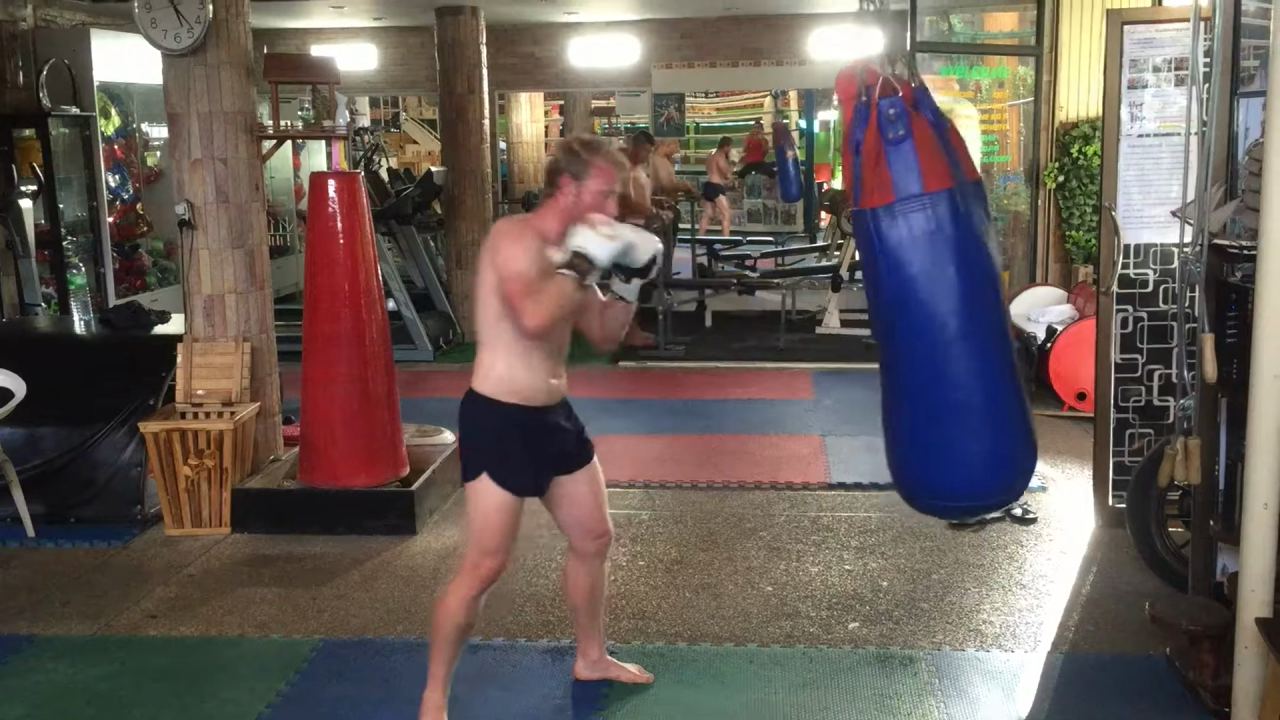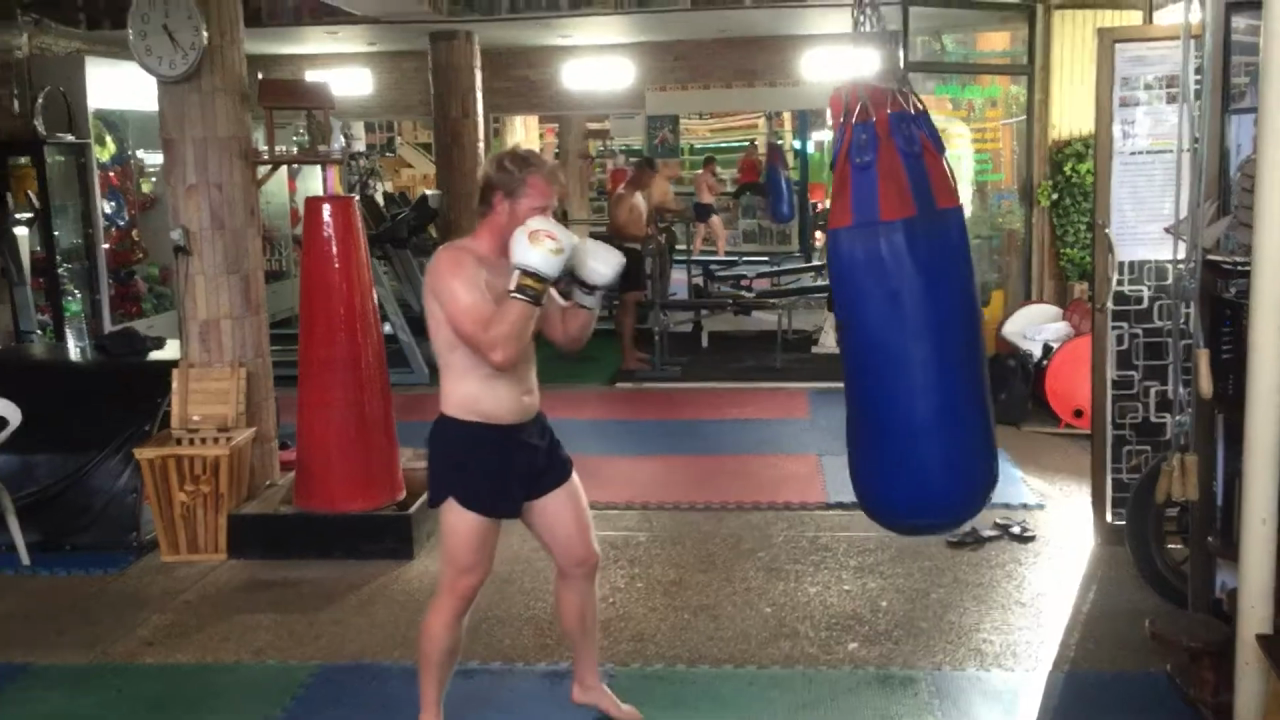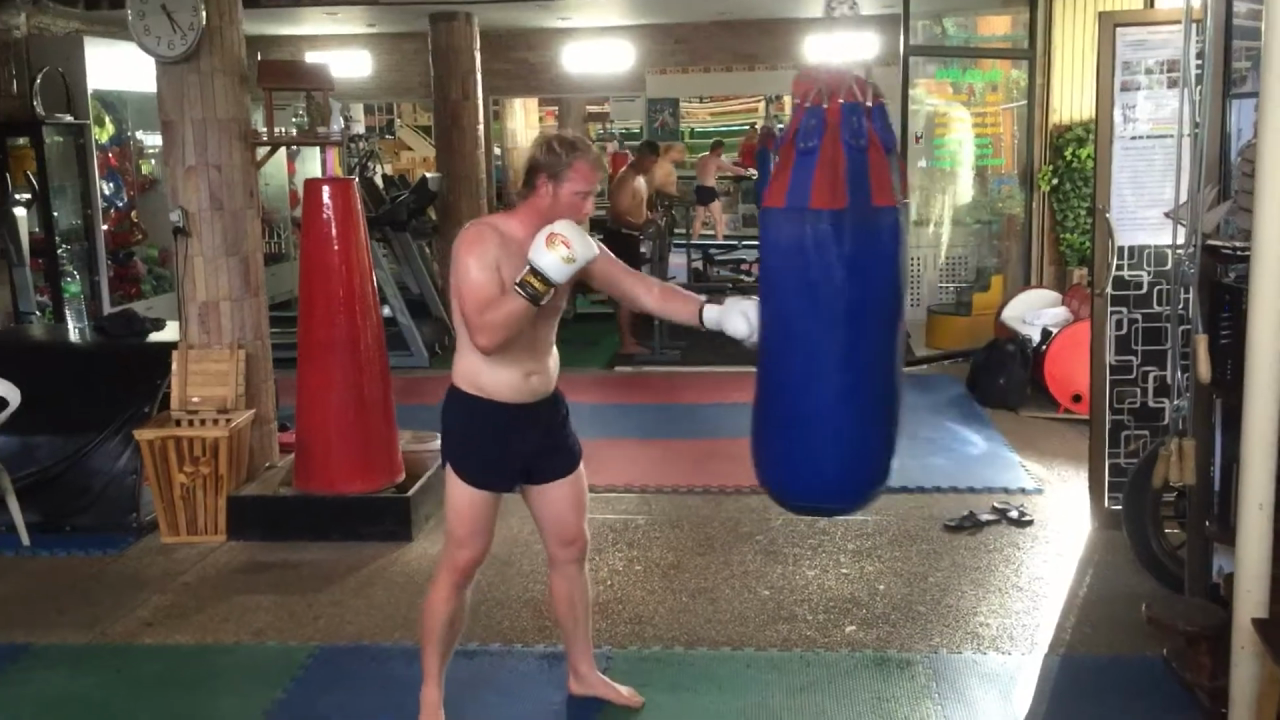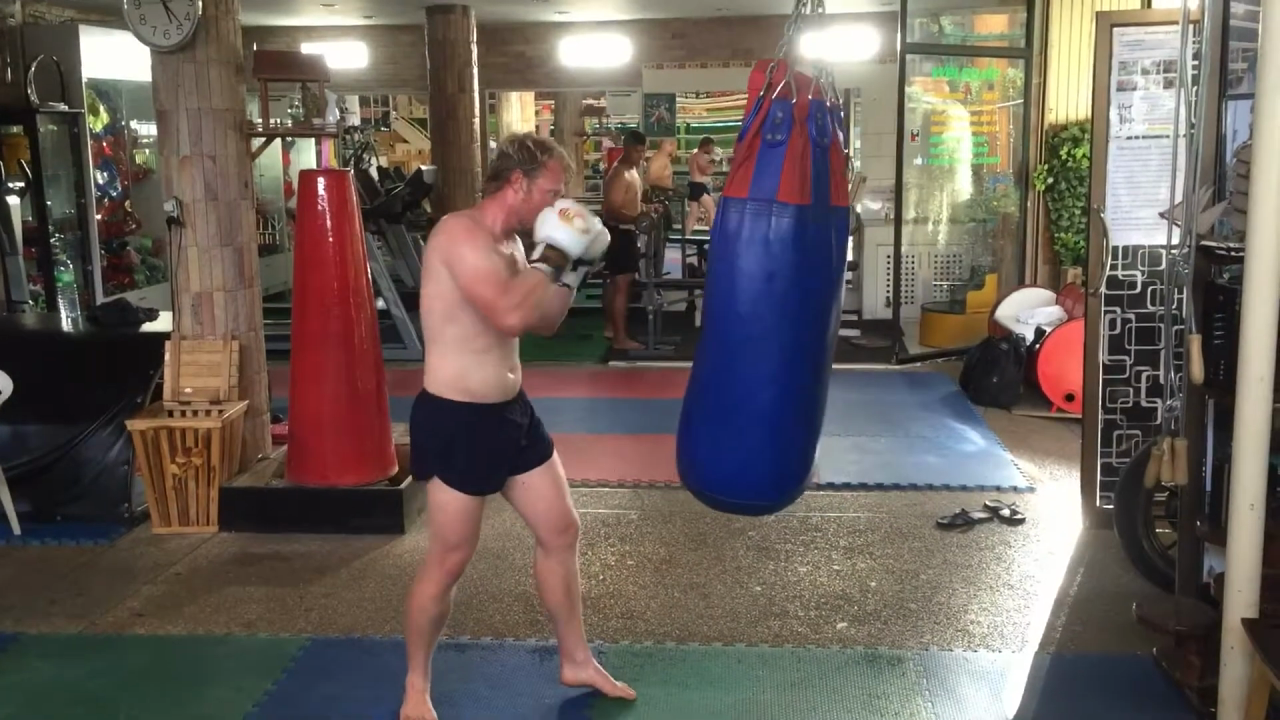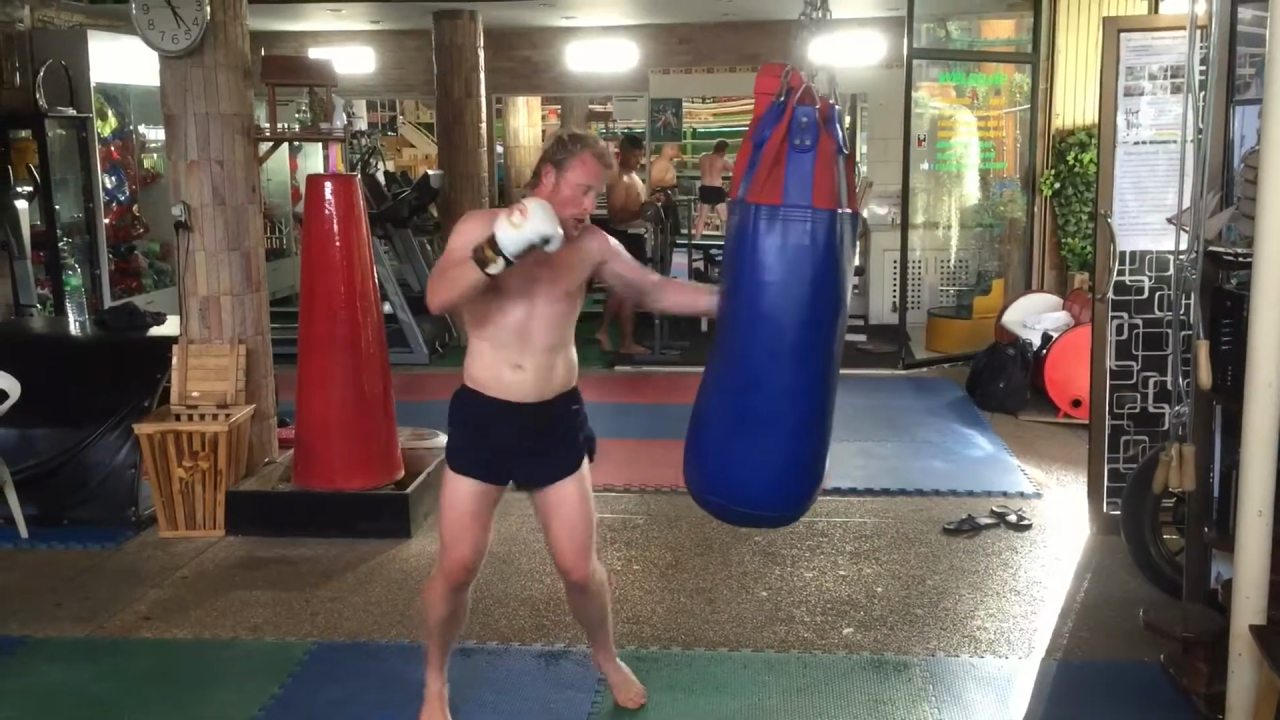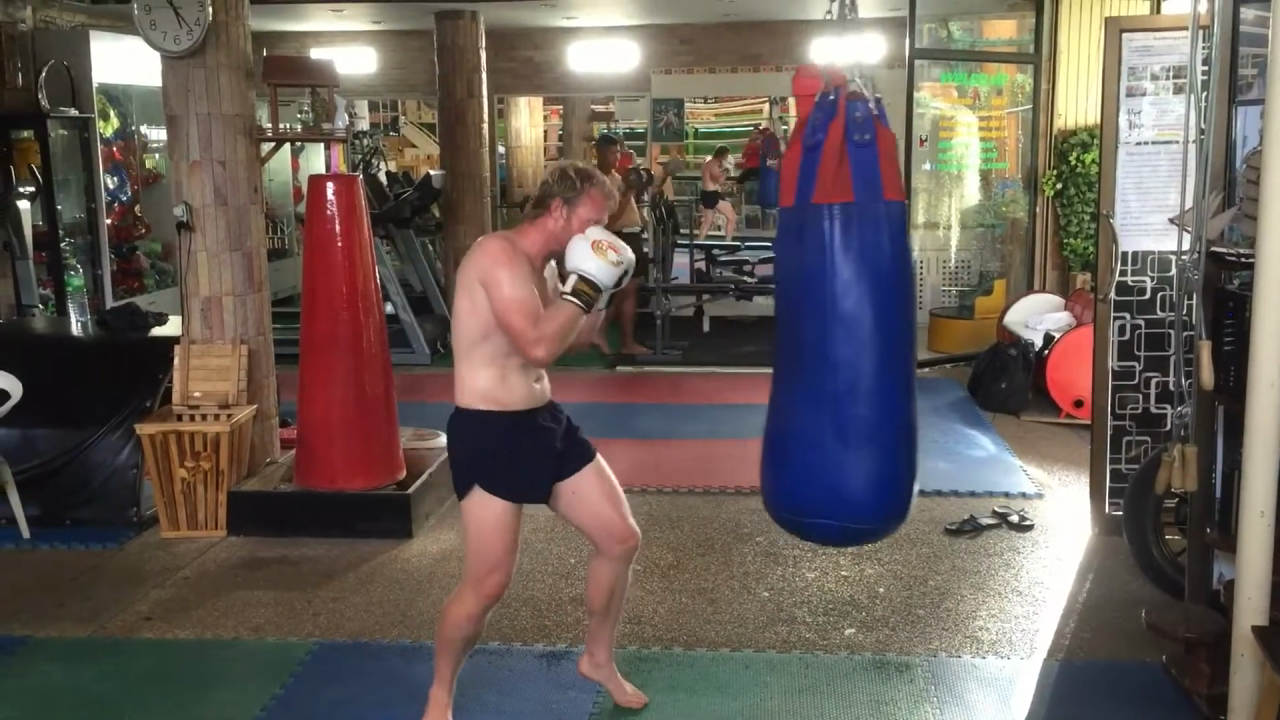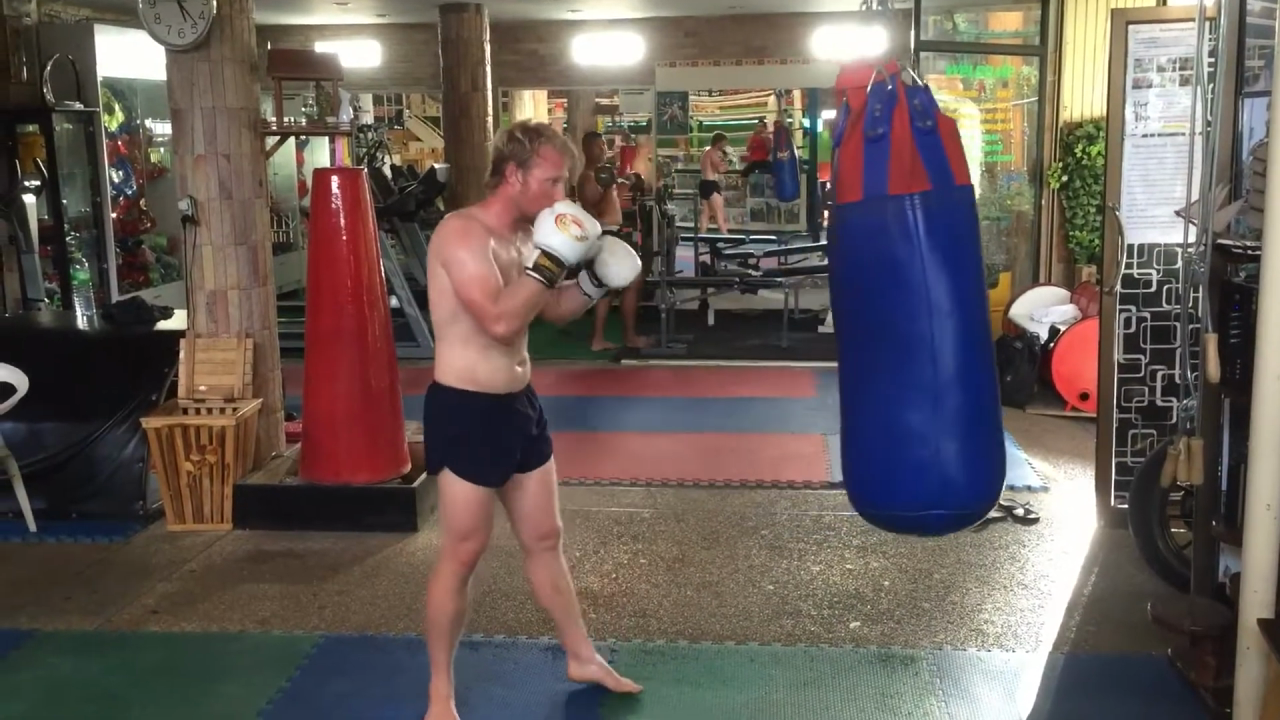
dt=0.4s
person 1, frame 1
left shoulder: (568, 244)
right shoulder: (512, 237)
left elbow: (604, 335)
right elbow: (533, 317)
left wrist: (627, 278)
right wrist: (582, 259)
left hip: (555, 414)
right hip: (499, 420)
left knee: (594, 538)
right knee: (484, 566)
left ankle: (592, 657)
person 1, frame 2
left shoulder: (523, 259)
right shoulder: (454, 264)
left elbow: (566, 334)
right elbow: (498, 350)
left wrist: (591, 289)
right wrist: (533, 277)
left hip: (532, 434)
right hip: (471, 442)
left knee: (581, 562)
right knee: (461, 588)
person 1, frame 3
left shoulder: (569, 242)
right shoulder: (480, 240)
left elbow: (642, 290)
right elbow: (487, 333)
left wrist: (715, 312)
right wrist: (542, 278)
left hip: (545, 413)
right hip: (481, 418)
left knee: (569, 549)
right knee: (461, 561)
left ankle: (583, 673)
person 1, frame 4
left shoulder: (504, 243)
right shoulder: (461, 233)
left elbow: (532, 312)
right elbow: (510, 317)
left wrist: (563, 266)
right wrist: (558, 257)
left hip: (510, 412)
right hip: (454, 420)
left knee: (560, 533)
right knee: (448, 561)
left ankle: (577, 661)
person 1, frame 5
left shoulder: (589, 241)
right shoulder: (481, 225)
left elbow: (654, 289)
right elbow: (438, 297)
left wrist: (723, 296)
right wrist: (499, 250)
left hip: (557, 416)
right hip: (483, 414)
left knee: (577, 566)
right knee: (457, 565)
left ankle: (606, 658)
person 1, frame 6
left shoulder: (541, 264)
right shoulder: (499, 255)
left elbow: (570, 339)
right elbow: (538, 347)
left wrist: (600, 286)
right wrist: (586, 283)
left hip: (545, 420)
right hip: (488, 432)
left knee: (620, 539)
right knee: (488, 582)
left ankle: (599, 660)
person 1, frame 7
left shoulder: (528, 232)
right shoulder: (463, 232)
left elbow: (554, 306)
right elbow: (499, 322)
left wrist: (595, 277)
right wrist: (553, 257)
left hip: (519, 403)
right hip: (465, 411)
left knee: (545, 539)
right knee: (463, 554)
left ankle: (584, 659)
person 2, frame 1
left shoulder: (641, 169)
right shoulder: (626, 171)
right elbow: (630, 203)
right wrist: (656, 214)
left hip: (642, 227)
left ankle: (634, 328)
right ankle: (631, 334)
person 2, frame 2
left shoulder: (639, 193)
right shoulder: (623, 196)
right elbow: (615, 229)
left wrist: (649, 230)
right wrist: (641, 238)
left hip: (635, 252)
right hip: (625, 252)
left knee: (633, 302)
right knee: (628, 303)
left ankle: (631, 349)
right ankle: (627, 359)
person 2, frame 3
left shoulder: (639, 177)
right shoulder: (626, 181)
right elbow: (618, 216)
left wrist: (649, 217)
right wrist: (642, 227)
left hip: (629, 236)
right hip: (621, 237)
left ankle: (626, 334)
right ankle: (626, 343)
person 2, frame 4
left shoulder: (632, 169)
right shoulder: (618, 175)
right elbow: (612, 211)
left wrist: (645, 209)
right wrist: (637, 218)
left hip: (625, 231)
right hip: (618, 232)
left knee: (616, 282)
right knee: (622, 284)
left ankle: (611, 327)
right ankle: (620, 338)
person 2, frame 5
left shoulder: (632, 174)
right shoulder: (618, 179)
right elbow: (616, 216)
right wrist: (642, 211)
left hip: (633, 235)
right hip: (626, 237)
left knee: (620, 288)
left ankle: (605, 331)
right ankle: (627, 343)
person 2, frame 6
left shoulder: (614, 176)
right elbow: (615, 214)
left wrist: (636, 187)
right wrist: (629, 190)
left hip: (631, 235)
right hip: (623, 238)
left knee: (621, 289)
right knee: (630, 290)
left ankle: (602, 333)
right ankle: (628, 343)
person 2, frame 7
left shoulder: (602, 173)
right shoulder: (587, 178)
right elbow: (598, 211)
left wrist: (617, 185)
right wrist: (608, 187)
left hip: (610, 234)
right hip: (605, 236)
right knee: (633, 281)
left ankle: (598, 339)
right ankle: (631, 336)
